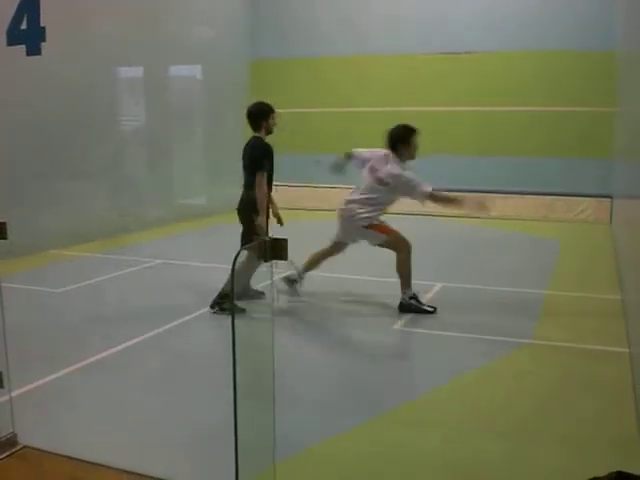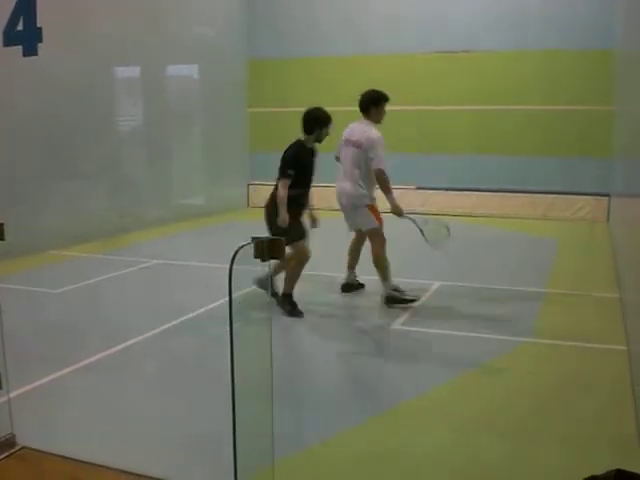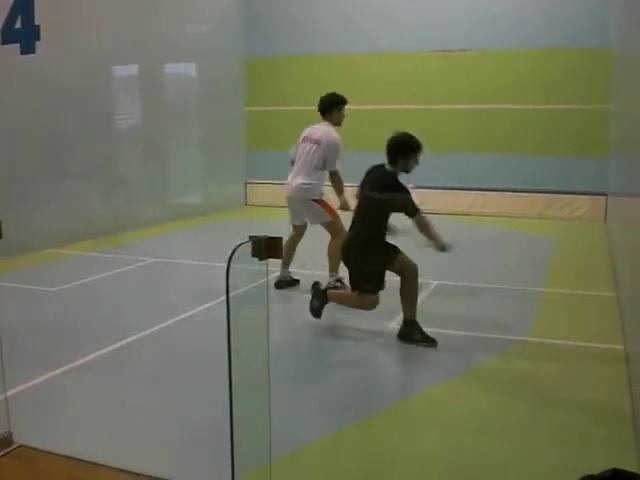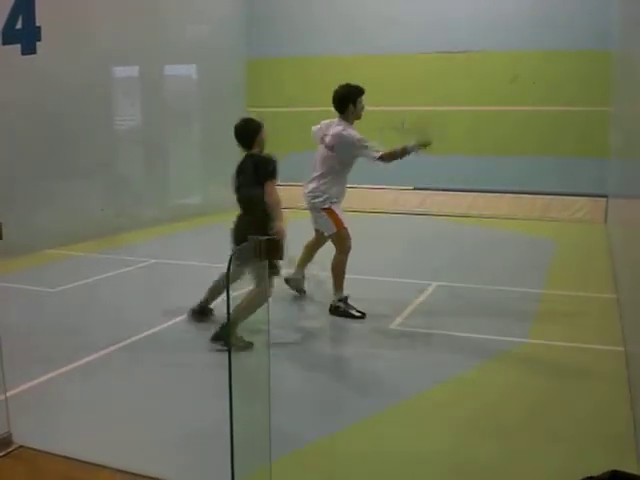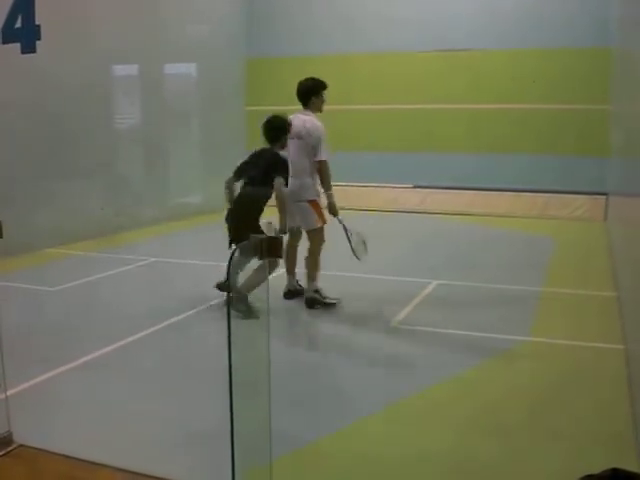
dt=0.7s
person 1, frame 1
left shoulder: (377, 155)
right shoulder: (400, 176)
left elbow: (351, 154)
right elbow: (433, 196)
left wrist: (340, 163)
right wrist: (466, 202)
left hip: (347, 210)
right hip: (361, 219)
left knee: (335, 248)
right knee: (404, 247)
left ankle: (296, 276)
right ankle: (407, 299)
person 1, frame 2
left shoulder: (350, 130)
right shoulder: (373, 136)
left elbow: (339, 157)
right elbow: (379, 172)
right wrist: (392, 201)
left hip: (343, 192)
right hip: (359, 196)
left knee: (360, 235)
right knee: (378, 240)
left ankle: (350, 280)
right ankle: (389, 290)
person 1, frame 3
left shoulder: (308, 131)
right shoulder: (332, 138)
left elbow: (293, 160)
right elbow: (333, 173)
right wrist: (342, 198)
left hip: (292, 189)
right hip: (308, 192)
left knee: (297, 232)
right knee: (339, 232)
left ankle: (284, 275)
right ankle: (334, 281)
person 1, frame 4
left shoulder: (327, 126)
right shoulder: (349, 137)
left elbow: (314, 133)
right elbow: (384, 157)
right wrist: (413, 147)
left hip: (318, 194)
right hip: (324, 198)
left knee: (320, 237)
right knee: (344, 245)
left ankle: (297, 276)
right ankle: (338, 301)
person 1, frame 5
left shoulder: (289, 122)
right shoulder: (315, 126)
right elbow: (321, 164)
right wrist: (330, 197)
left hip: (287, 188)
right hip: (304, 191)
left knee: (293, 236)
right knee: (316, 237)
left ankle: (292, 285)
right ankle: (313, 290)
person 2, frame 1
left shoulder: (251, 145)
right shoulder: (264, 148)
right elbow: (261, 184)
left wrist: (273, 207)
right wrist: (262, 214)
left hip: (248, 204)
right hip: (254, 207)
left knee: (257, 251)
right knee: (254, 254)
left ankle: (243, 288)
right ankle: (223, 297)
person 2, frame 2
left shoulder: (310, 150)
right shoulder: (295, 152)
right elbow: (283, 185)
left wrist: (310, 210)
right wrist: (282, 213)
left hip: (294, 210)
right hip: (282, 212)
left knee: (295, 251)
right knee: (302, 253)
left ankle: (268, 279)
right ankle: (286, 297)
person 2, frame 3
left shoulder: (376, 171)
right shoulder: (397, 190)
left elbow: (362, 194)
right elbow: (420, 221)
right wrist: (438, 242)
left hip: (372, 242)
right hip: (360, 247)
left knee: (410, 270)
right knee: (369, 301)
left ankle: (409, 327)
right ankle: (323, 293)
person 2, frame 4
left shoulder: (241, 167)
right shoulder: (266, 162)
right elbow: (270, 193)
right wrist: (278, 222)
left hip: (243, 227)
right hip: (258, 226)
left knee: (234, 272)
right knee: (264, 289)
left ankle: (201, 308)
right ankle: (227, 330)
person 2, frame 5
left shoulder: (255, 156)
right shoulder: (279, 161)
left elbow: (229, 182)
right elbow: (279, 190)
right wrist: (283, 221)
left hip: (236, 213)
right hip: (246, 216)
left knee: (247, 253)
right knee: (271, 262)
left ankle: (228, 284)
right ankle: (240, 295)
